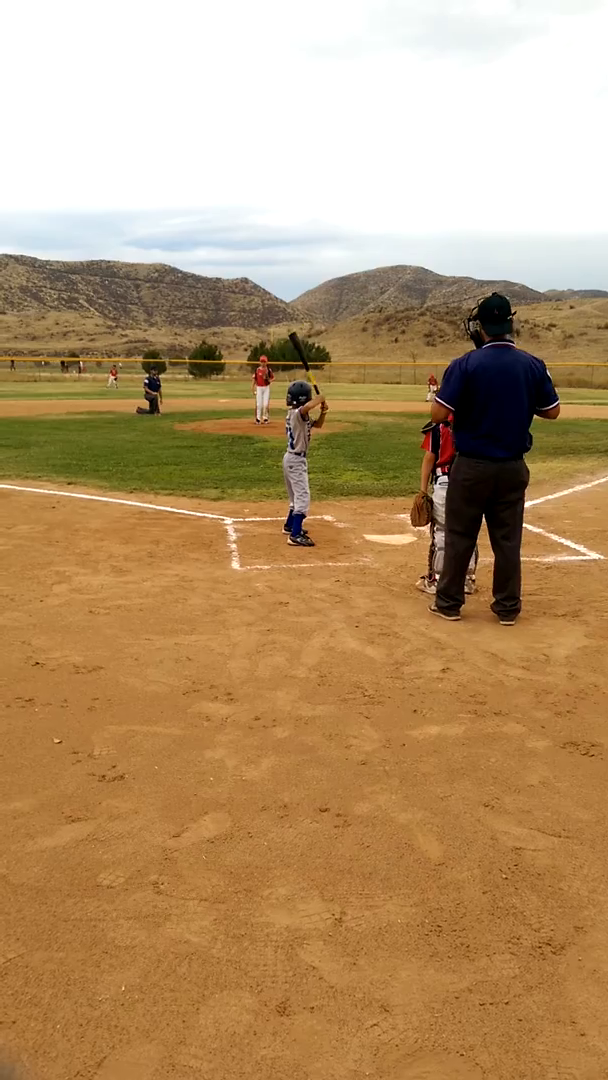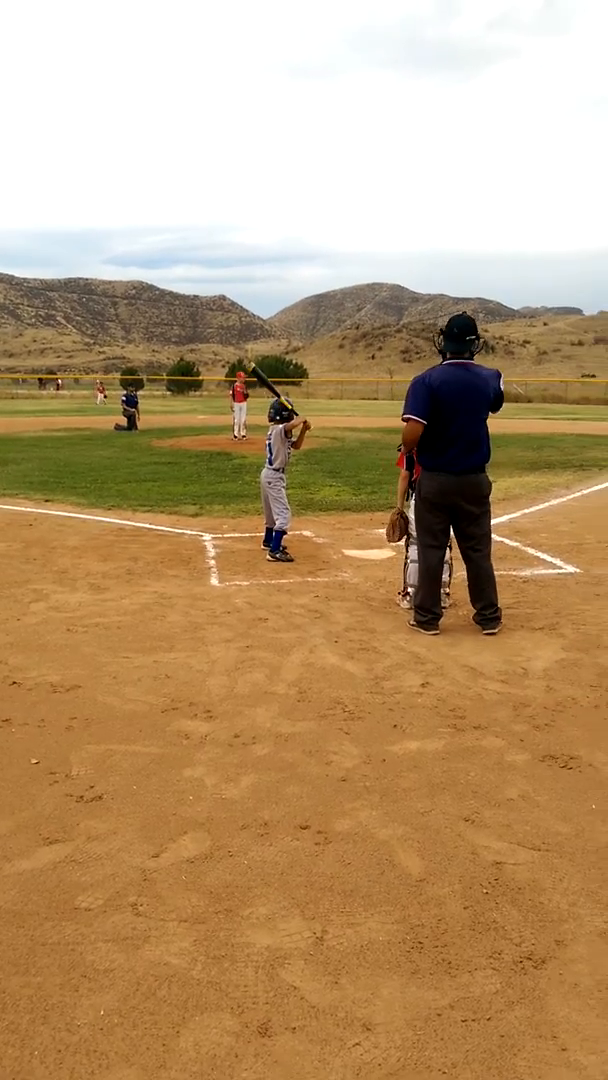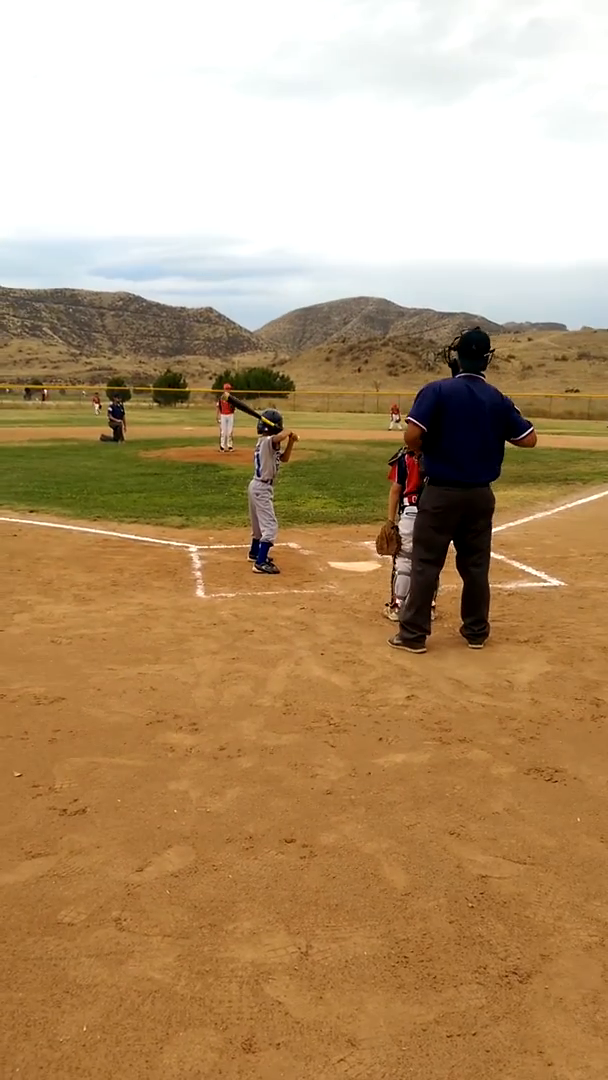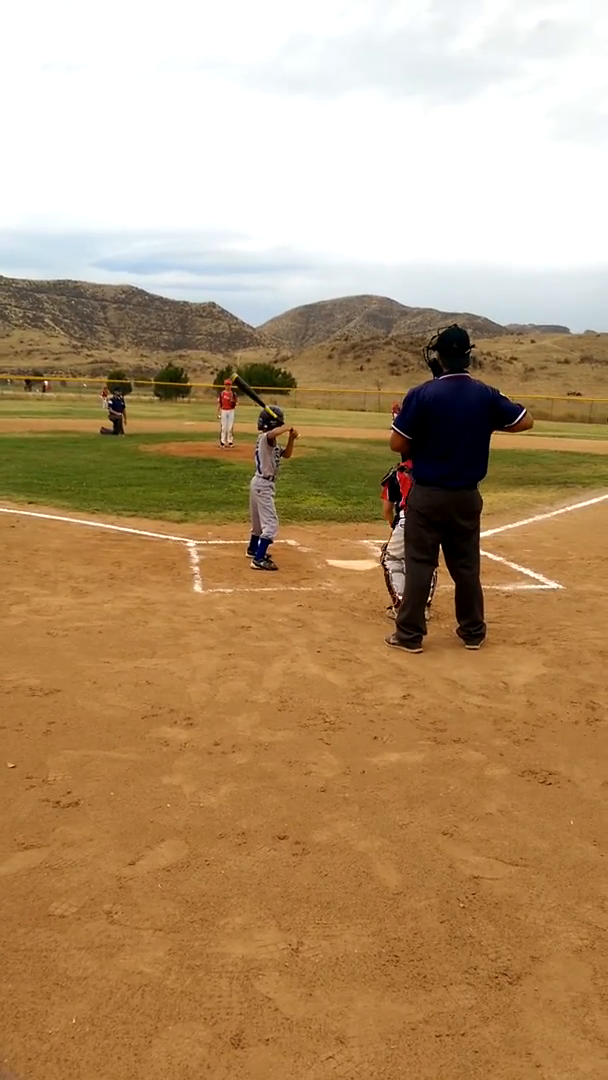
dt=1s
person 1, frame 1
left shoulder: (466, 364)
right shoulder: (533, 365)
left elbow: (438, 414)
right elbow: (552, 411)
left wrist: (462, 403)
left hip: (472, 466)
right hip: (512, 467)
left knee: (460, 536)
right knee: (508, 539)
left ankle: (448, 602)
right ankle: (507, 607)
person 1, frame 2
left shoulder: (428, 380)
right shoulder: (489, 379)
left elbow: (412, 432)
left wrist: (408, 449)
left hip: (435, 480)
right hip: (474, 480)
left knee: (431, 549)
right knee: (478, 550)
left ankle: (427, 617)
right ankle: (489, 616)
person 1, frame 3
left shoulder: (437, 390)
right shoulder: (498, 399)
left elbow: (412, 435)
right elbow: (529, 438)
left wrist: (424, 449)
left hip: (441, 493)
right hip: (480, 495)
left knee: (426, 565)
right knee: (476, 565)
left ankle: (413, 634)
right ankle: (476, 630)
person 1, frame 4
left shoulder: (422, 394)
right shoulder: (486, 394)
left elbow: (398, 444)
right elbow: (525, 421)
left hip: (427, 495)
right hip: (466, 496)
left knee: (419, 565)
right knee: (467, 565)
left ankle: (409, 635)
right ankle: (472, 631)
